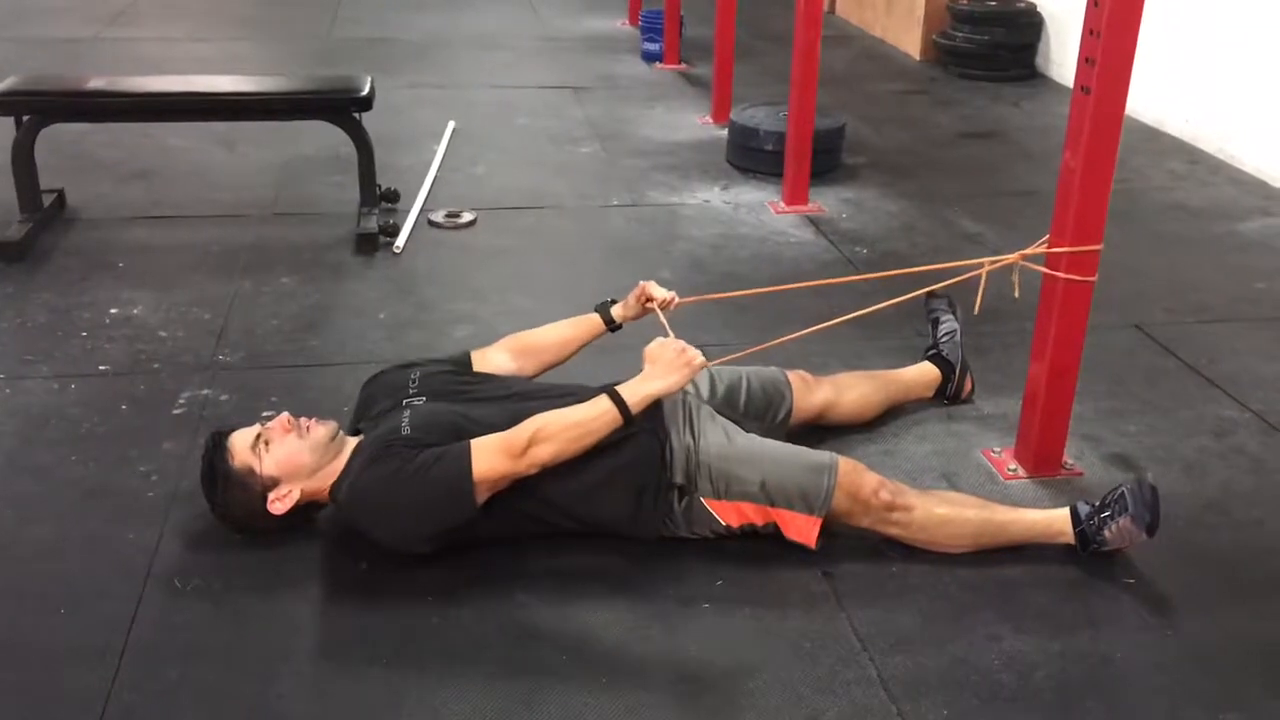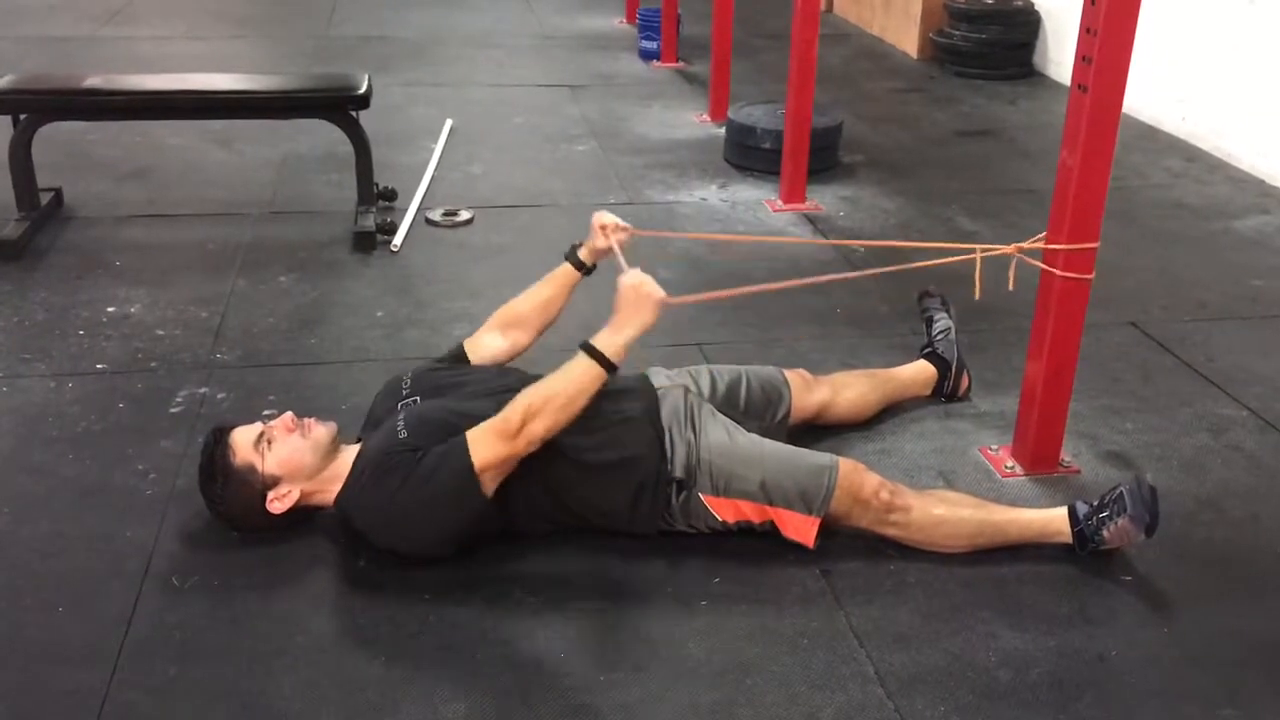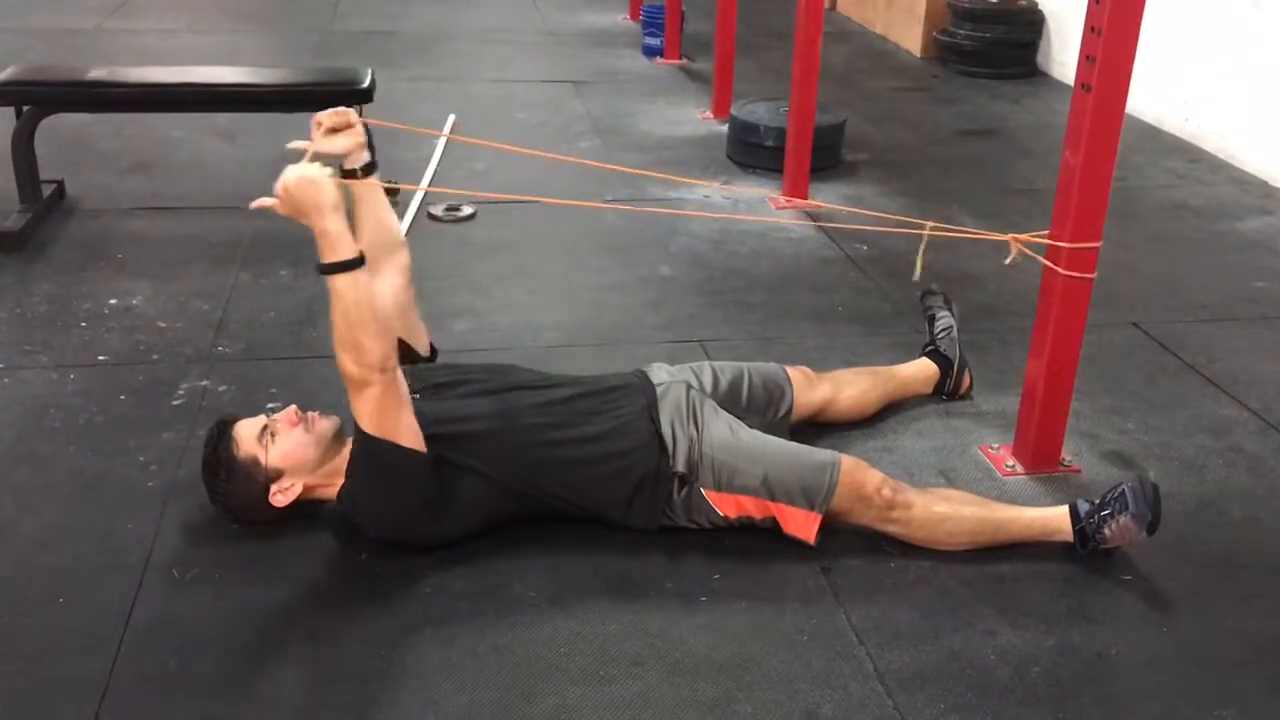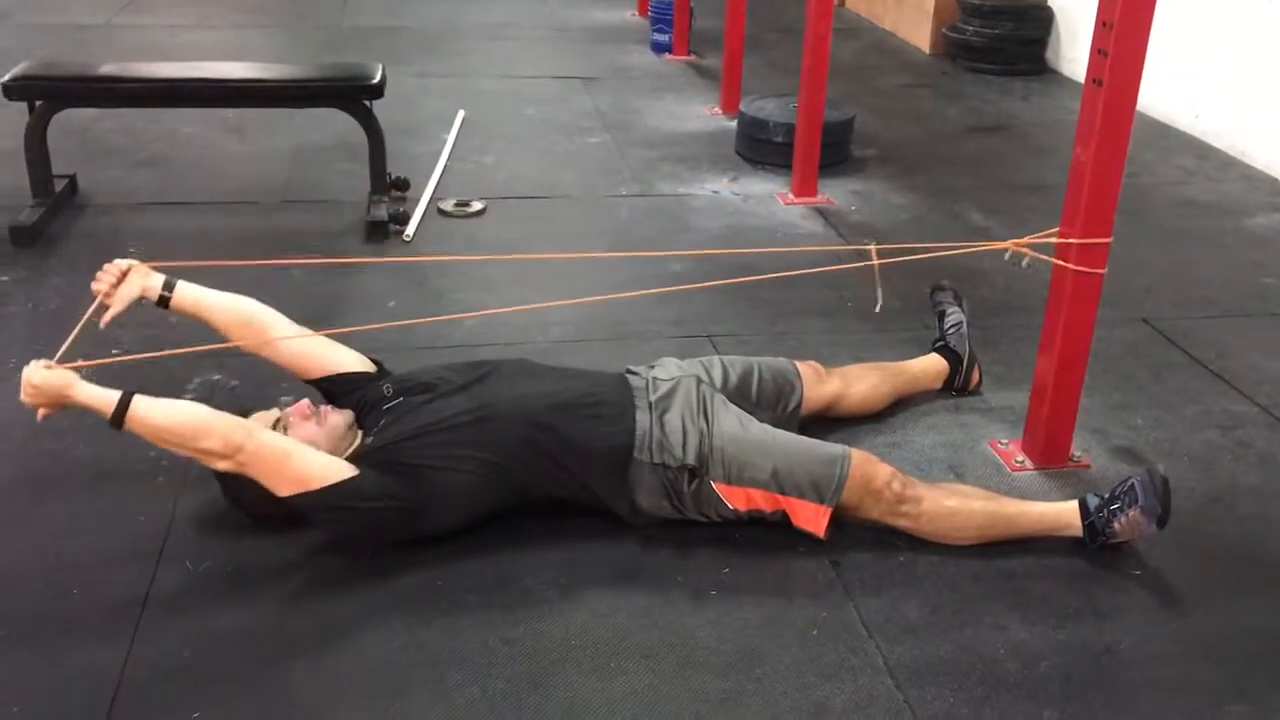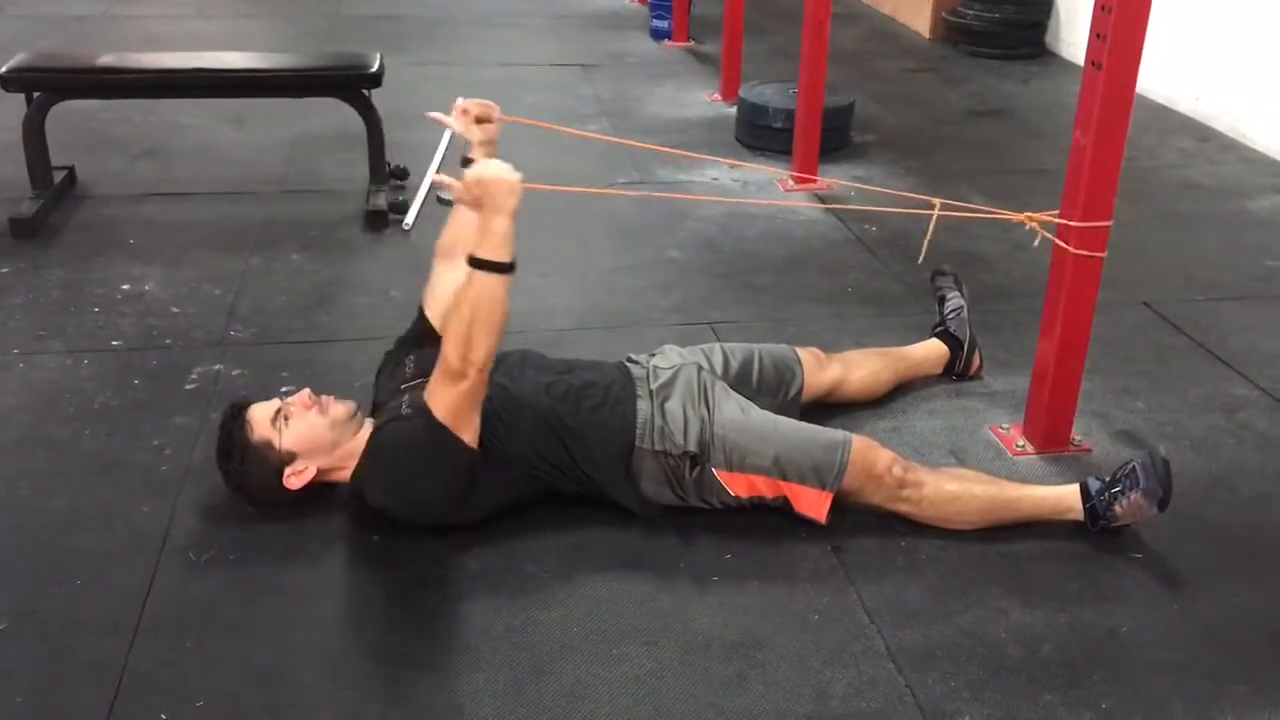
dt=1s
person 1, frame 1
left shoulder: (383, 396)
right shoulder: (386, 497)
left elbow: (505, 359)
right elbow: (527, 452)
left wrist: (617, 314)
right wrist: (644, 384)
left hip: (650, 408)
right hip: (667, 475)
left knee: (808, 390)
right knee: (875, 499)
left ankle: (939, 373)
right ankle: (1077, 526)
person 1, frame 2
left shoulder: (395, 404)
right shoulder: (393, 506)
left elbow: (503, 337)
right elbow: (520, 436)
left wrist: (581, 258)
right wrist: (619, 334)
left hip: (650, 400)
right hip: (666, 473)
left knee: (808, 389)
right knee: (876, 500)
left ankle: (935, 370)
right ankle: (1075, 525)
person 1, frame 3
left shoulder: (385, 413)
right shoulder: (389, 504)
left elbow: (389, 276)
right elbow: (369, 374)
left wrist: (356, 166)
right wrist: (325, 222)
left hip: (651, 393)
right hip: (665, 467)
left knee: (810, 385)
right knee: (876, 497)
left ankle: (937, 369)
right ankle: (1076, 524)
person 1, frame 4
left shoulder: (377, 404)
right shoulder: (383, 497)
left elbow: (278, 332)
right elbow: (231, 450)
left wrist: (159, 286)
right wrist: (86, 395)
left hip: (648, 391)
right hip: (661, 459)
left knee: (817, 382)
right knee: (886, 493)
left ankle: (943, 366)
right ankle: (1083, 519)
person 1, frame 5
left shoulder: (395, 380)
right shoulder: (406, 477)
left elbow: (453, 275)
right elbow: (466, 373)
left wrist: (476, 162)
right wrist: (492, 224)
left hip: (650, 376)
right hip: (666, 444)
left knee: (825, 367)
right knee: (889, 478)
left ankle: (948, 348)
right ankle: (1088, 502)
